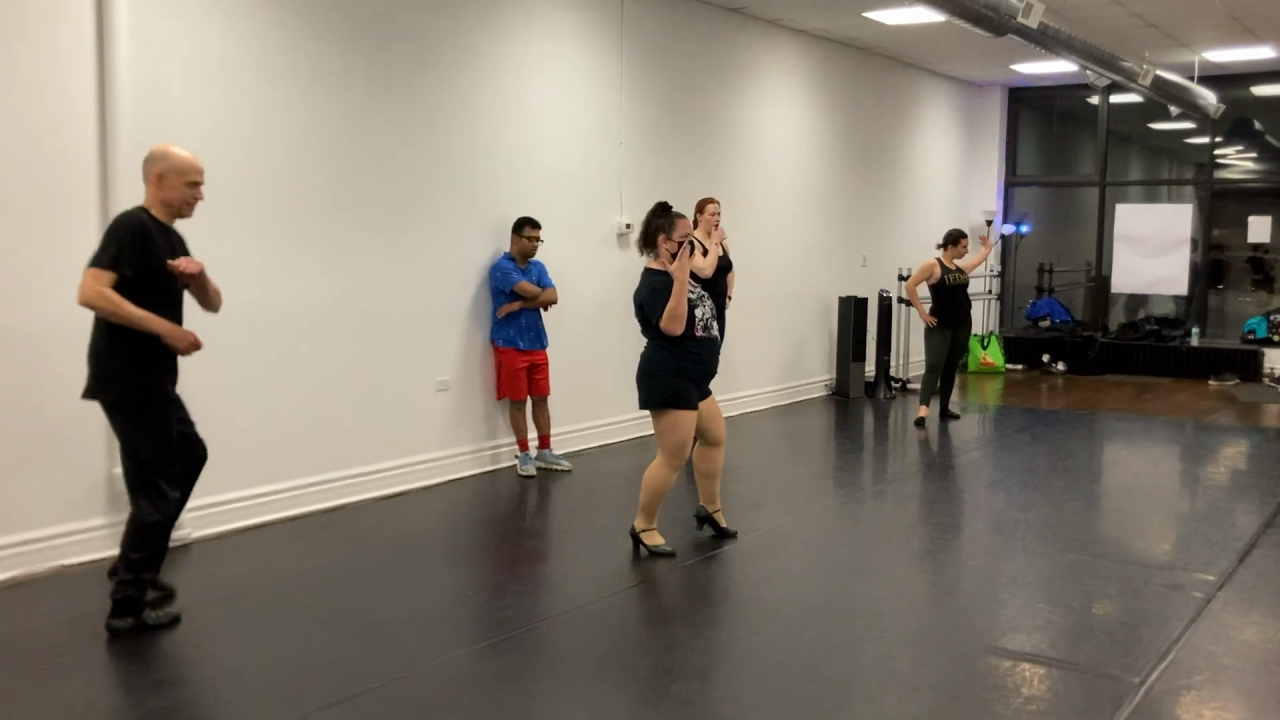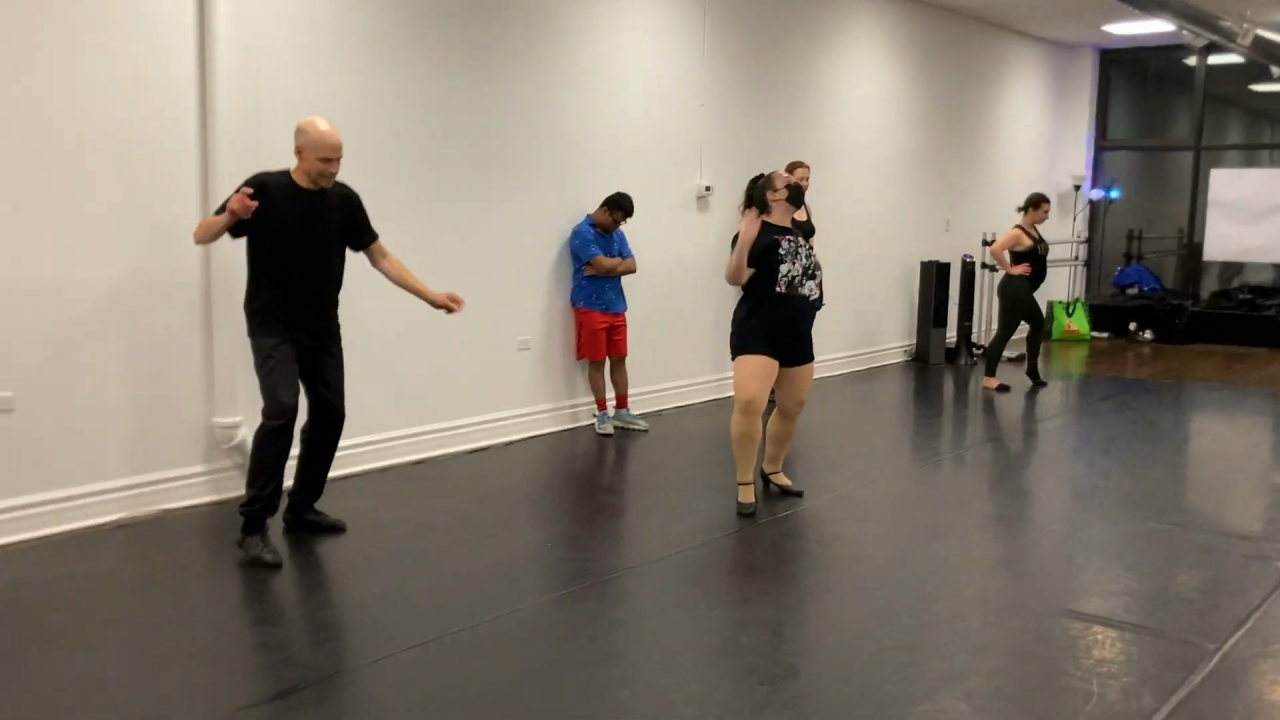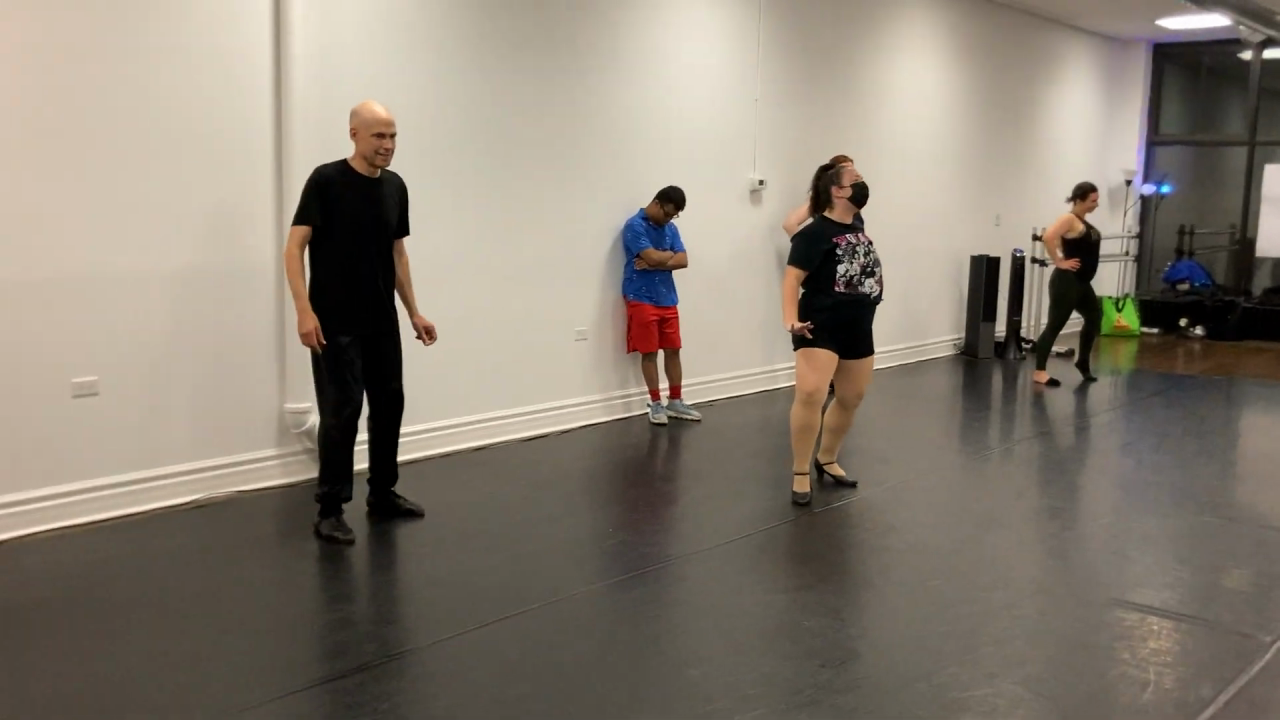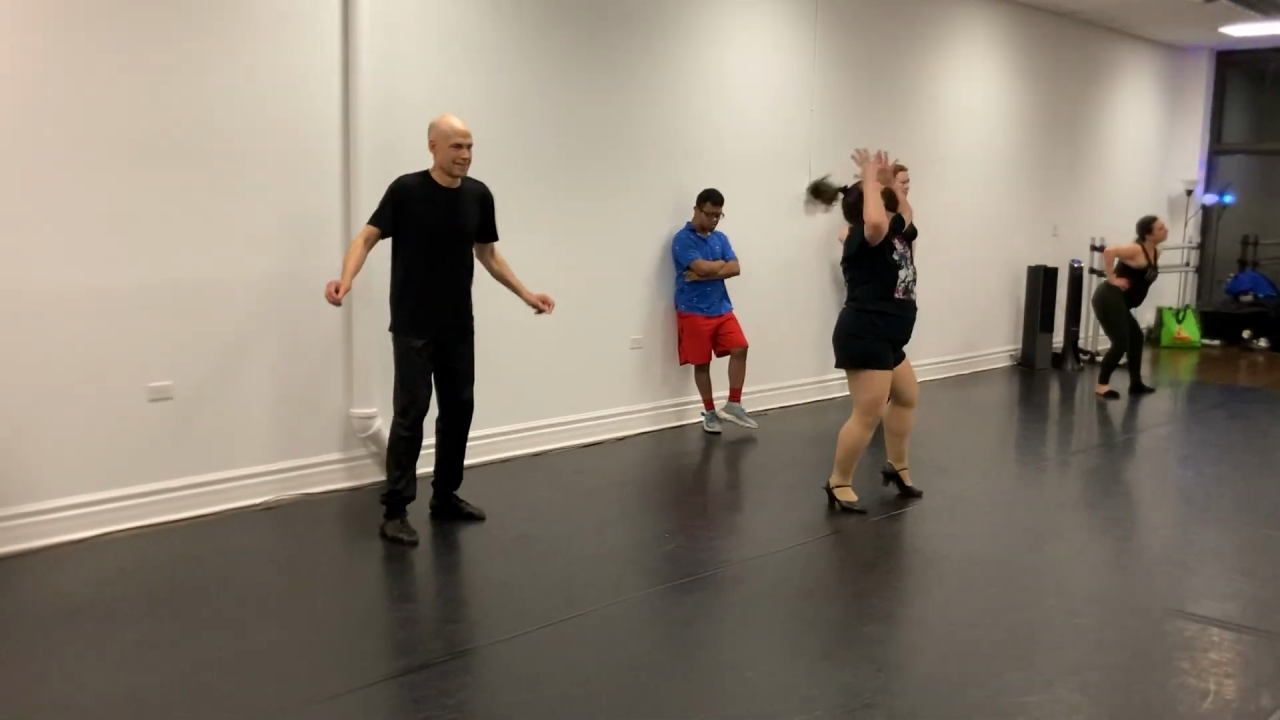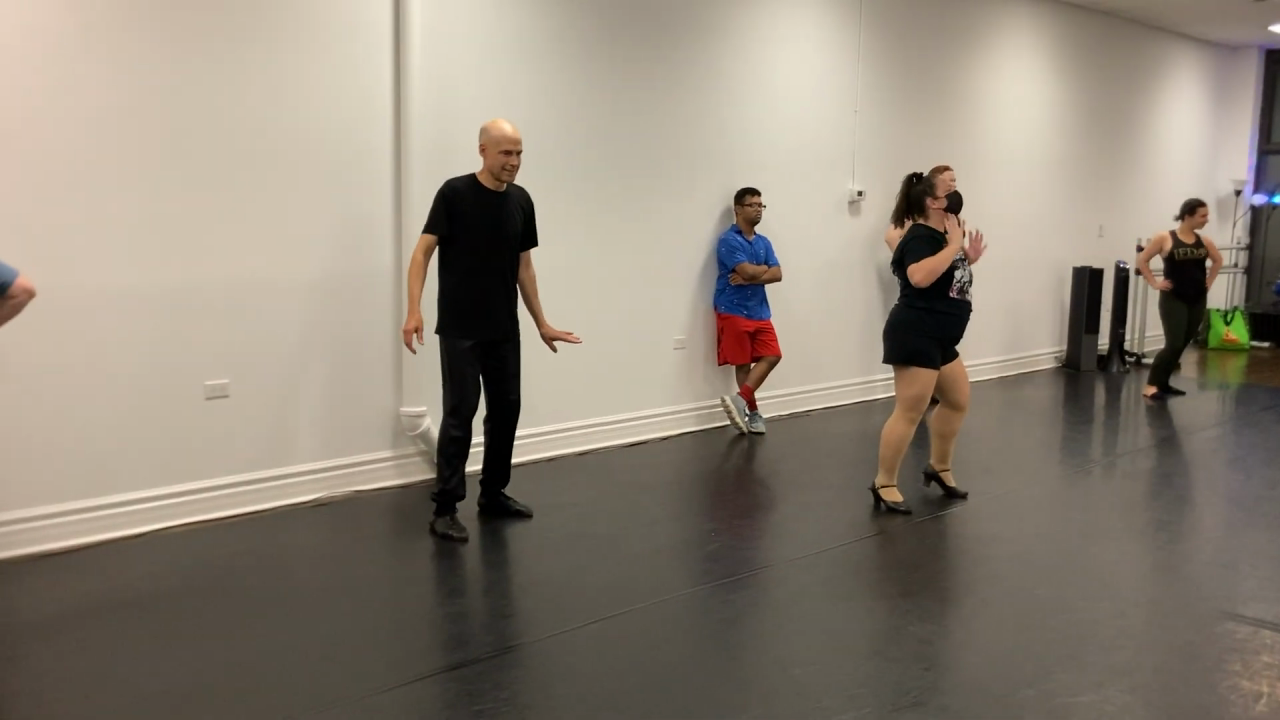
dt=1s
person 1, frame 1
left shoulder: (170, 238)
right shoulder: (132, 227)
left elbow: (212, 304)
right elbow: (90, 292)
left wrist: (201, 277)
right wrist: (167, 330)
left hip: (147, 379)
right hip: (130, 380)
left knee: (190, 456)
right knee: (157, 486)
left ankle: (138, 569)
right ankle: (127, 606)
person 1, frame 2
left shoulder: (344, 200)
right shoulder: (264, 189)
left elbow: (381, 257)
right elbow: (202, 235)
left wrist: (430, 296)
right wrist: (230, 215)
left hip: (322, 330)
right hip: (272, 328)
left knee: (328, 415)
right knee: (280, 412)
left ankle: (301, 508)
right ankle: (253, 526)
person 1, frame 3
left shoulder: (395, 186)
right shoulder: (326, 180)
right elbow: (295, 247)
left wrist: (414, 312)
right wrist: (305, 311)
left hip: (382, 322)
right hip: (336, 325)
left knee: (389, 405)
right knee: (342, 412)
left ankle: (382, 494)
right ankle: (330, 511)
person 1, frame 4
left shoulder: (479, 196)
right shoulder: (406, 190)
left elbow: (488, 254)
right elbow: (367, 238)
left wrist: (526, 294)
right wrist: (346, 279)
left hip: (458, 326)
right hip: (413, 327)
left knee: (459, 408)
right knee: (411, 411)
left ankle: (445, 496)
right ankle: (394, 511)
person 1, frame 5
left shoulder: (521, 200)
right shoulder: (454, 193)
right elbow: (422, 252)
left wrist: (542, 323)
right wrist: (414, 311)
left hip: (504, 330)
right hip: (460, 330)
left knee: (506, 410)
right knee: (460, 413)
left ankle: (493, 493)
right ankle: (444, 508)
person 2, frame 1
left shoulder: (674, 276)
right shoulder: (654, 284)
right elbow: (673, 326)
right wrist: (680, 280)
left hip: (692, 378)
right hip: (668, 380)
left knee: (715, 437)
right knee: (673, 457)
left ankle: (710, 509)
right ankle: (643, 526)
person 2, frame 2
left shoulder: (796, 233)
right shoulder: (759, 235)
right elbow: (734, 277)
right wrist: (744, 242)
left hip: (797, 336)
right hip: (756, 333)
left knee: (793, 407)
right knee: (749, 401)
left ankle: (773, 470)
right ankle: (745, 484)
person 2, frame 3
left shoulder: (857, 227)
right shoulder: (815, 232)
right elbow: (792, 278)
right wrist: (791, 319)
left hip: (857, 329)
right hip: (821, 329)
left knee: (851, 399)
right knee: (810, 394)
left ankle: (826, 460)
right ankle: (800, 474)
person 2, frame 4
left shoulder: (892, 234)
right shoulder: (866, 238)
left elbow: (904, 216)
right elbow: (878, 221)
left wrist: (894, 183)
right wrist: (871, 180)
left hip: (885, 340)
right hip: (864, 338)
left knee: (907, 397)
right knee: (868, 415)
left ankle: (897, 468)
right ankle: (838, 483)
person 2, frame 5
left shoulder: (941, 237)
right shoulder: (920, 238)
right elbow: (920, 278)
left wrist: (968, 259)
right wrist: (953, 246)
left hip: (939, 339)
right hip: (916, 336)
left knee: (957, 400)
right knee: (909, 412)
left ankle: (939, 468)
right ankle: (884, 484)
person 3, frame 1
left shoulder: (538, 267)
right shoulder: (501, 267)
left elbow: (552, 297)
right elbow: (530, 291)
left wrist: (519, 304)
right wrist: (540, 297)
left hip: (537, 345)
right hip: (510, 346)
left knee: (541, 399)
right knee: (518, 401)
left ankle: (545, 452)
right ankle: (524, 455)
person 3, frame 2
left shoulder: (617, 234)
right shoulder: (582, 233)
left elbow: (631, 266)
right elbow: (604, 264)
left wrist: (604, 269)
right wrist: (618, 261)
left hip: (616, 306)
right hip: (591, 307)
left knee: (619, 359)
right knee: (597, 361)
left ankle: (622, 411)
right ankle: (602, 414)
person 3, frame 3
left shoulder: (670, 229)
right shoulder: (635, 226)
left elbow: (682, 261)
right elbow: (653, 257)
left wrist: (657, 262)
right wrist: (669, 254)
left hip: (668, 299)
right hip: (642, 300)
left knee: (673, 350)
right knee: (649, 352)
left ankle: (675, 402)
right ankle: (656, 404)
person 3, frame 4
left shoulder: (720, 238)
right shoulder: (683, 239)
left elbow: (735, 269)
right elbow: (702, 267)
left wrist: (706, 274)
right wrist: (720, 263)
left hip: (722, 308)
right hip: (694, 311)
left knee: (740, 348)
right knee: (702, 363)
left ankle: (733, 405)
right ankle: (710, 413)
person 3, frame 5
left shoulder: (764, 242)
right shoulder: (728, 241)
left elbow: (777, 275)
right elbow: (748, 271)
left wrist: (750, 277)
right wrist: (763, 268)
left hip: (760, 311)
right hip: (733, 312)
left knee: (772, 356)
right knee: (743, 363)
left ankle: (740, 399)
right ankle: (752, 412)
person 4, frame 1
left shoulder: (960, 267)
right shoulder: (932, 265)
left elbow: (976, 260)
right elbow: (910, 286)
left wrist: (987, 249)
right wrist: (922, 312)
left hip: (962, 324)
right hip: (939, 326)
left knee: (952, 367)
right knee: (934, 366)
left ankle: (944, 408)
right ankle: (923, 409)
person 4, frame 2
left shoulder: (1033, 229)
right shoulder: (1017, 233)
right elbow: (995, 249)
right wrist: (1010, 269)
left hip: (1024, 291)
right hip: (1015, 289)
left knee: (1038, 325)
right knee: (1005, 332)
left ankle: (1032, 370)
right ankle: (989, 377)
person 4, frame 3
left shoulder: (1082, 220)
right shoulder: (1069, 219)
right elbow: (1048, 237)
right wrist: (1059, 262)
left hip: (1082, 282)
right hip: (1067, 281)
left knee: (1094, 317)
right knee: (1055, 325)
left ankle: (1083, 363)
right ankle: (1039, 372)
person 4, frame 4
left shoulder: (1154, 252)
right shoulder: (1137, 250)
right elbow: (1109, 251)
right wrist: (1111, 279)
left hip: (1120, 303)
right hip: (1110, 299)
left knee: (1137, 338)
right knee: (1121, 344)
left ankle: (1136, 383)
right ankle: (1102, 385)
person 4, frame 5
left shoulder: (1203, 241)
right shoulder: (1164, 238)
left elbow: (1218, 261)
right elbow: (1142, 260)
left wrist: (1209, 282)
right wrist: (1154, 283)
left hip: (1198, 300)
right hip: (1173, 299)
left knee: (1181, 345)
right knee: (1173, 345)
left ankle: (1163, 383)
right ankle: (1150, 385)
